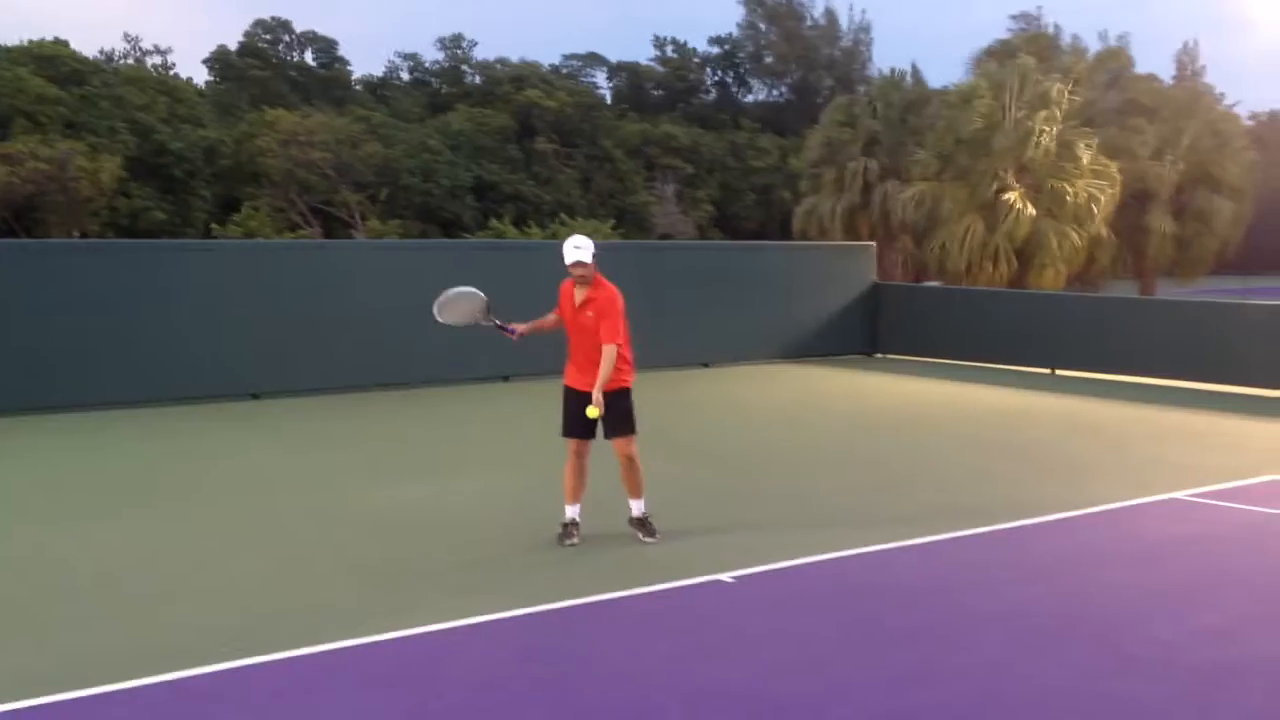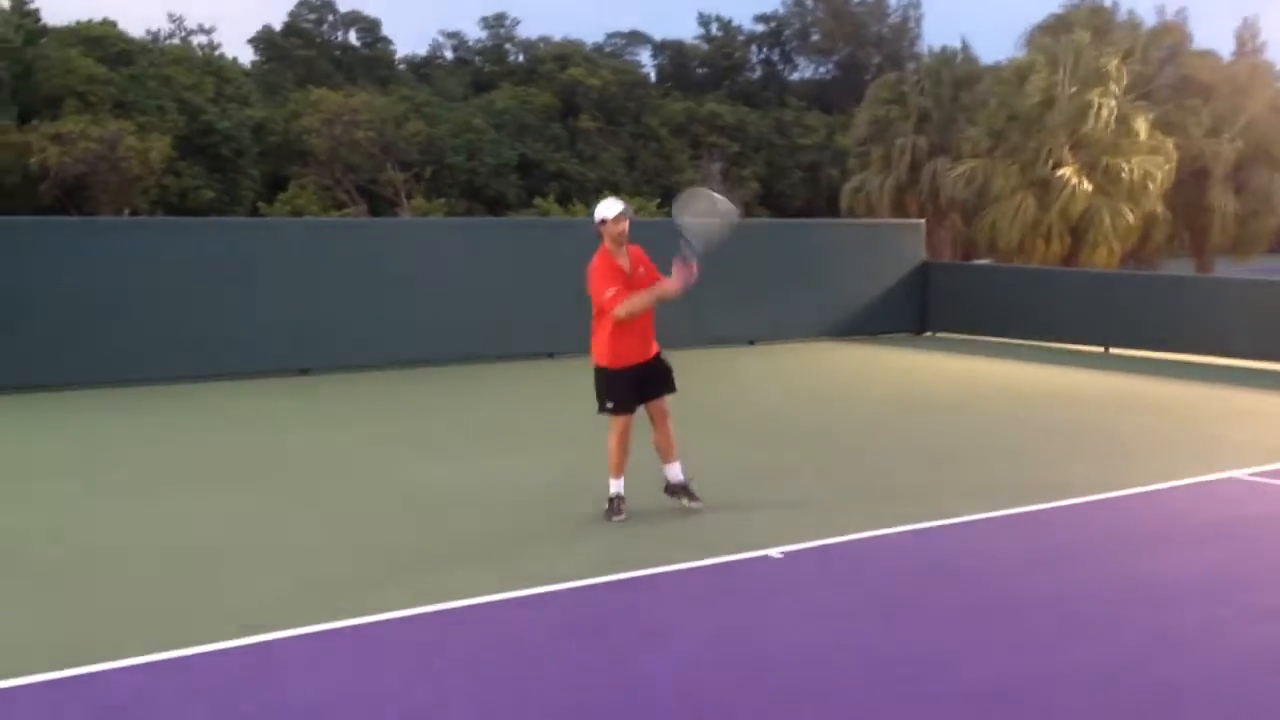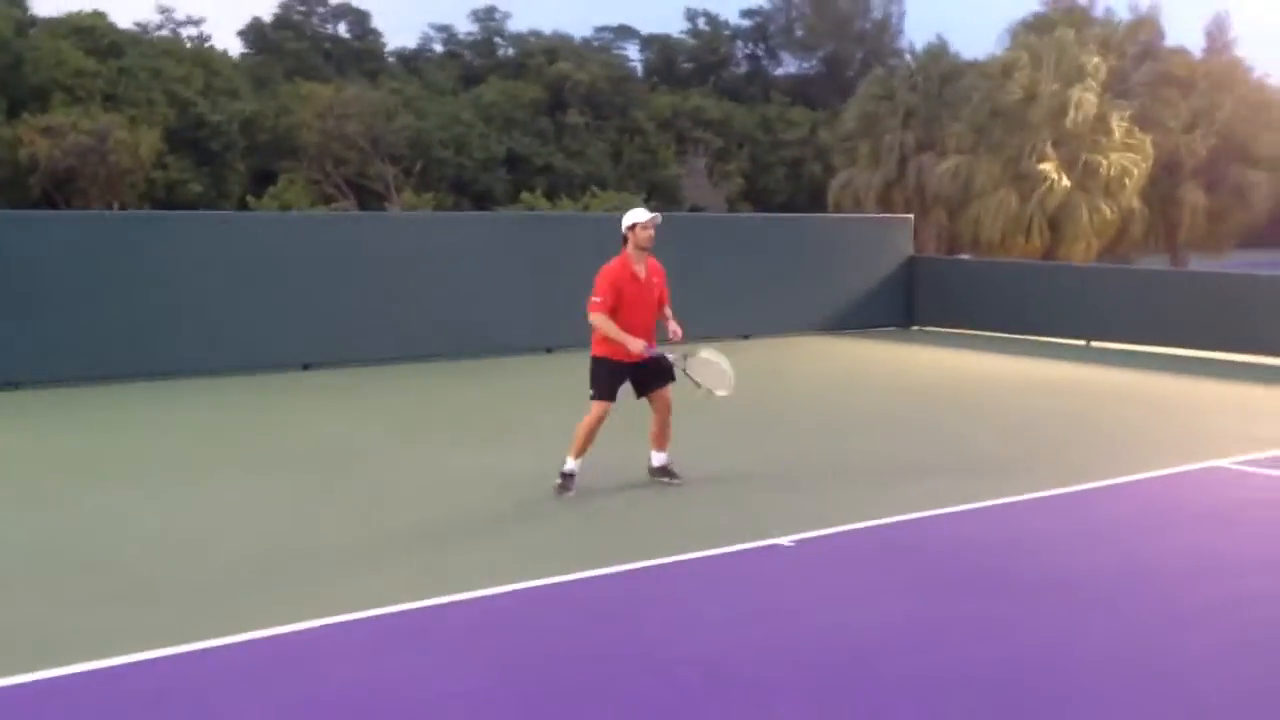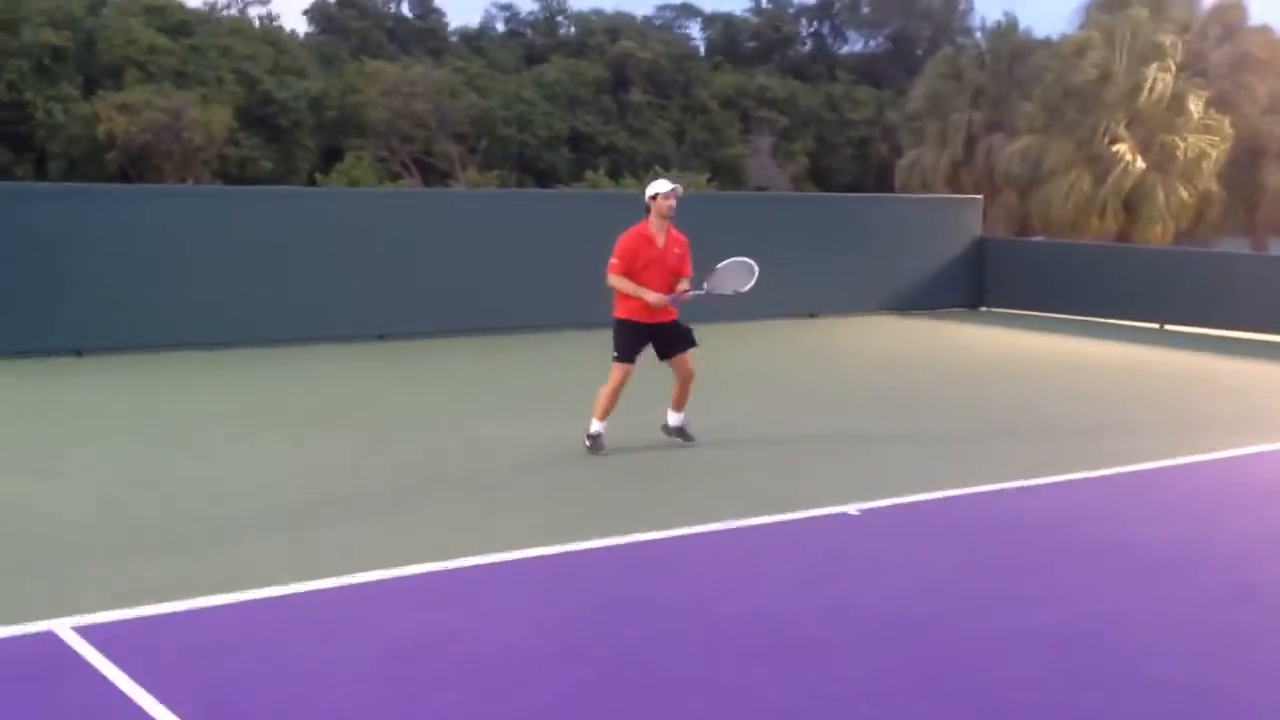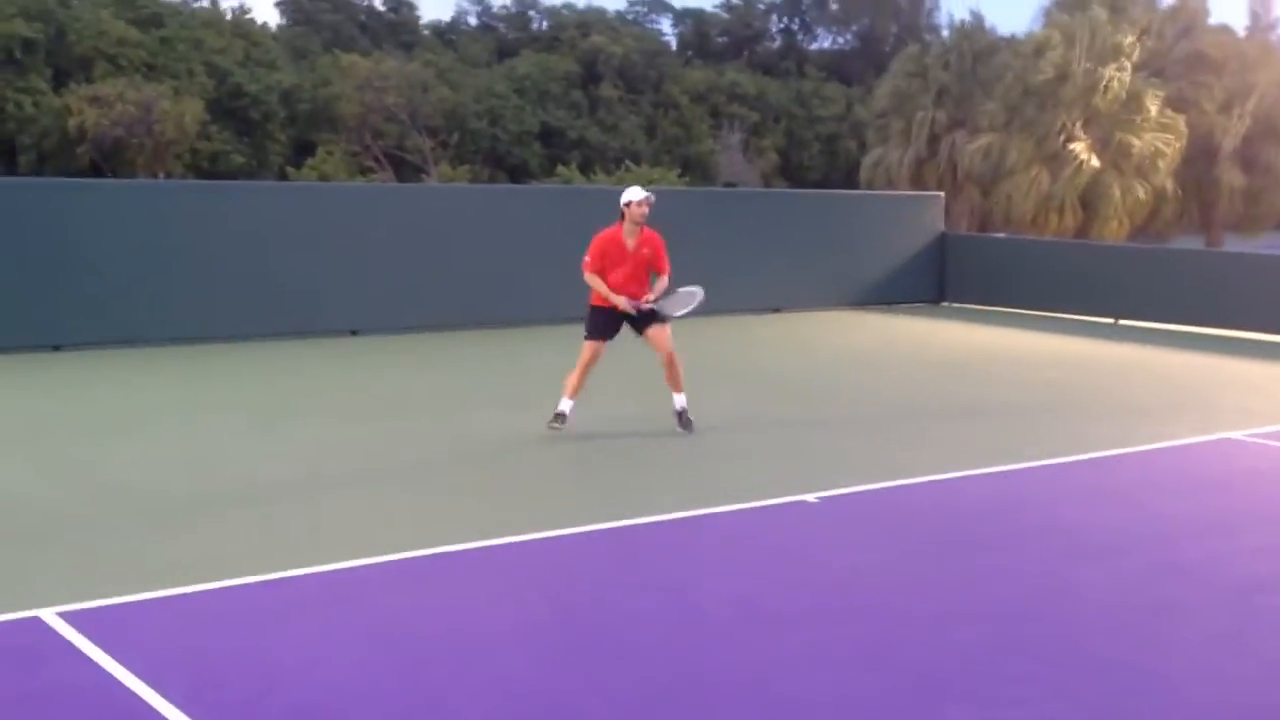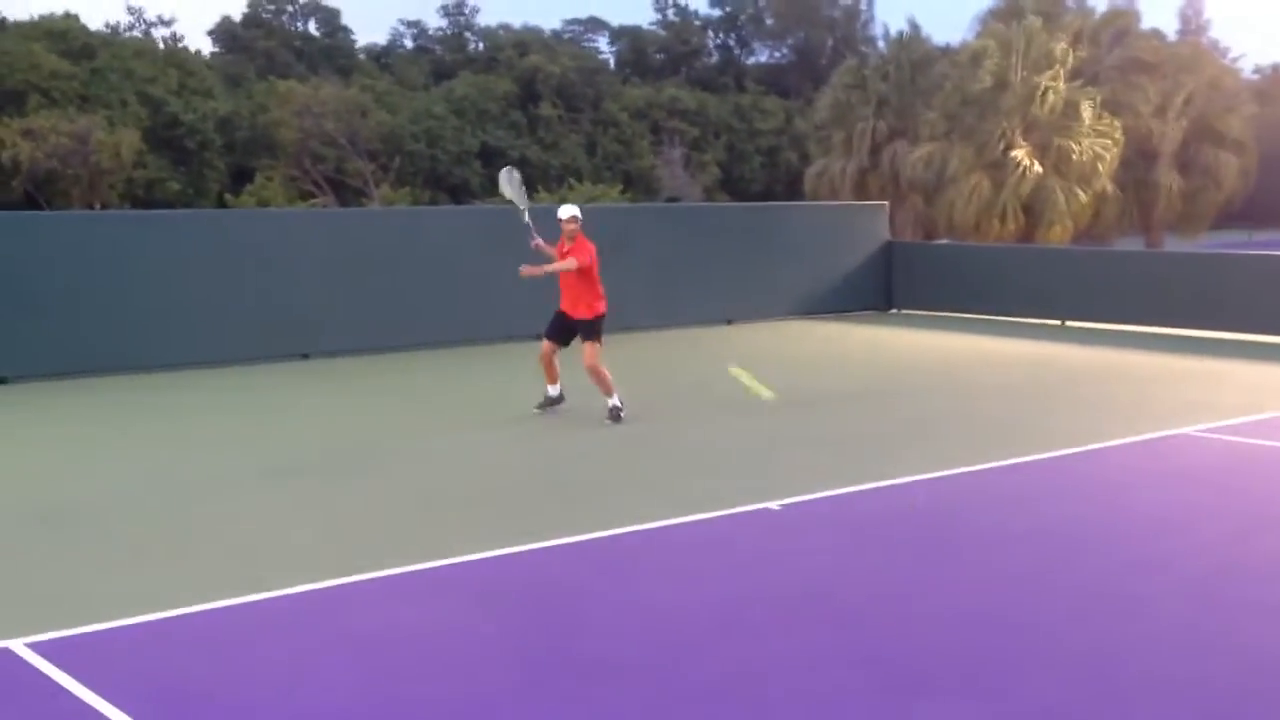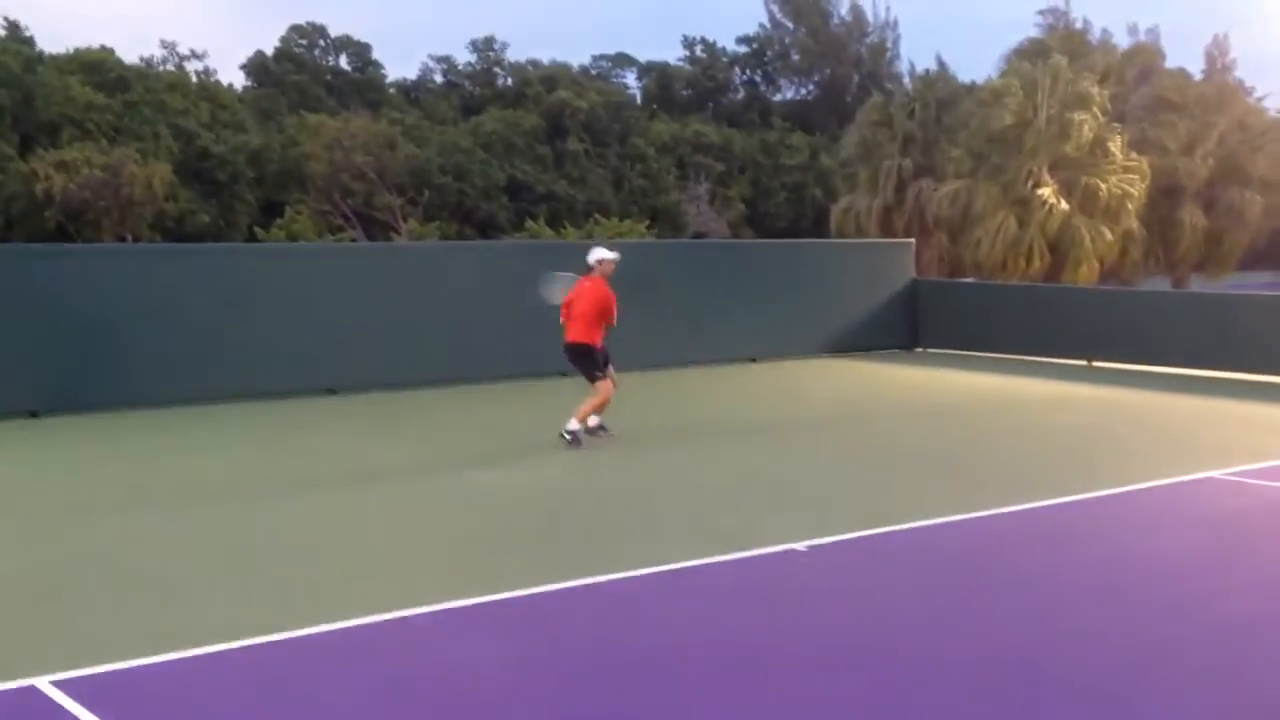
dt=0.7s
person 1, frame 1
left shoulder: (609, 296)
right shoulder: (565, 289)
left elbow: (611, 348)
left wrist: (599, 388)
right wrist: (530, 326)
left hip: (612, 386)
right hip: (576, 384)
left knee: (626, 452)
right knee: (576, 451)
left ankle: (638, 515)
right ankle: (571, 520)
person 1, frame 2
left shoulder: (639, 255)
right shoulder: (599, 267)
left elbow: (658, 290)
right elbow: (621, 310)
left wrist: (676, 281)
right wrist: (661, 290)
left hip: (646, 352)
right hip: (613, 359)
left knee: (660, 414)
right knee: (620, 426)
left ankle: (676, 481)
right ankle: (615, 493)
person 1, frame 3
left shoulder: (657, 269)
right shoulder: (611, 273)
left elbow: (661, 305)
right elbow: (596, 317)
left wrist: (671, 322)
right wrist: (628, 340)
left hip: (644, 352)
right hip: (610, 354)
left knee: (664, 405)
right knee: (598, 413)
left ankle: (659, 464)
right ankle: (569, 469)
person 1, frame 4
left shoulder: (680, 241)
right shoulder: (630, 238)
left elbow: (683, 277)
right elbow: (613, 278)
left wrist: (682, 286)
right wrist: (645, 295)
left hip: (666, 318)
right hip: (632, 318)
left knee: (686, 372)
right knee: (618, 378)
left ankle: (674, 422)
right ankle: (595, 430)
person 1, frame 5
left shoulder: (654, 240)
right shoulder: (604, 239)
left elbow: (663, 275)
right elbow: (589, 274)
left wrist: (654, 294)
right wrist: (614, 297)
left hip: (639, 304)
right hip: (605, 304)
left knee: (668, 351)
right knee: (588, 358)
left ankle: (680, 407)
right ankle: (563, 410)
person 1, frame 6
left shoulder: (585, 247)
right shoulder: (564, 243)
left elbow: (572, 264)
left wrist: (541, 269)
right wrist: (543, 247)
left hip: (590, 313)
right hip: (567, 311)
left knee: (591, 364)
right knee: (545, 352)
left ankle: (615, 404)
right ankle: (554, 394)
person 1, frame 7
left shoulder: (581, 287)
right shoulder: (604, 291)
left elbow: (563, 317)
right elbow: (611, 323)
left hip: (590, 344)
right hip: (581, 346)
left knee: (611, 382)
right knee: (605, 393)
left ankle: (593, 423)
right ankle: (571, 428)
